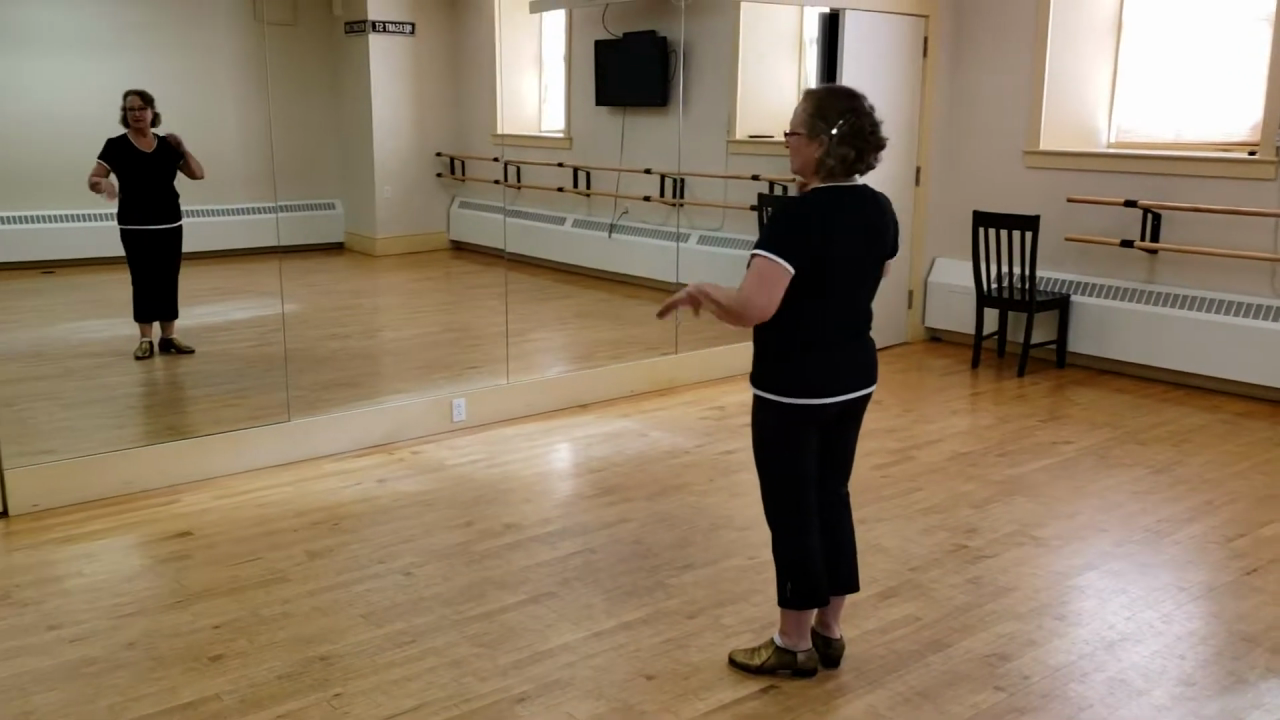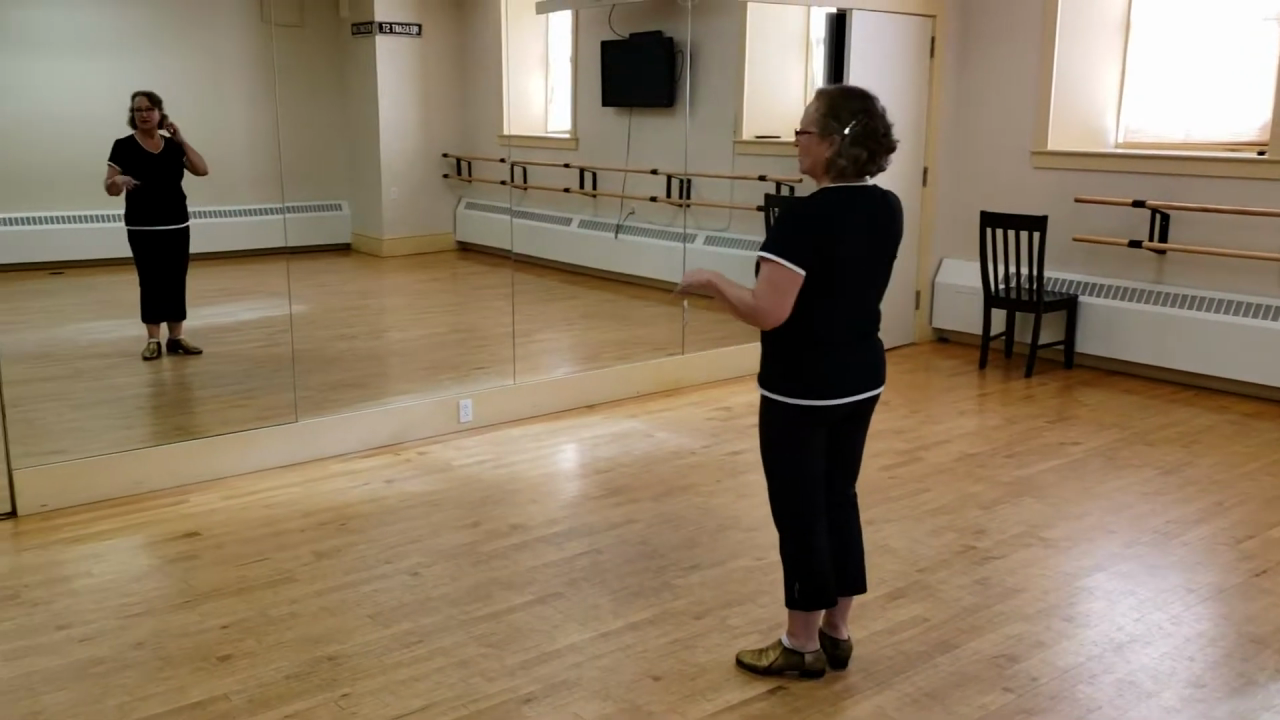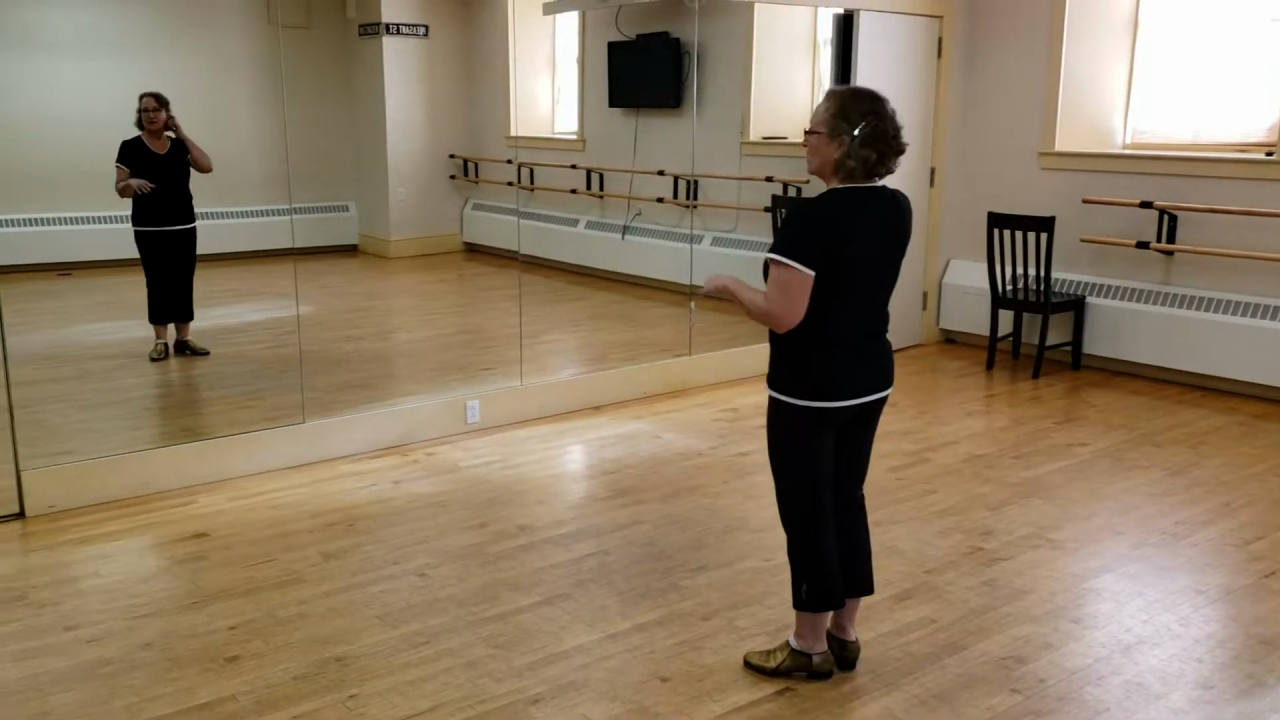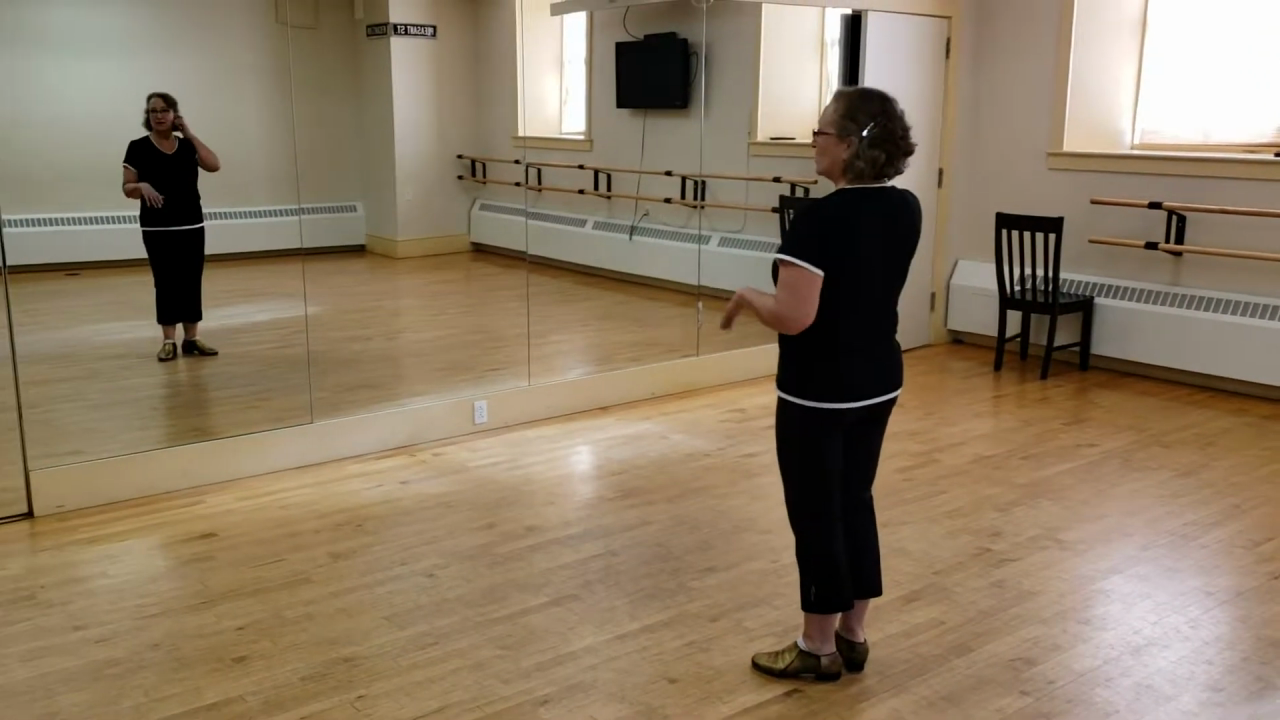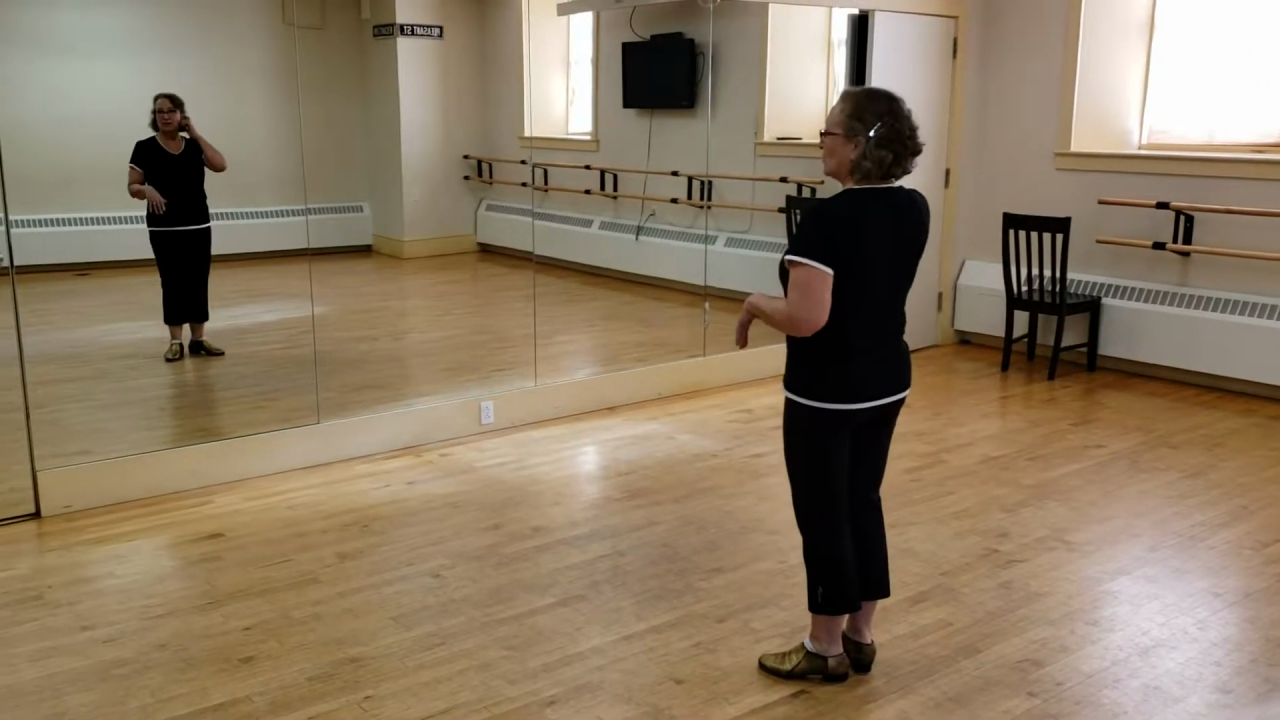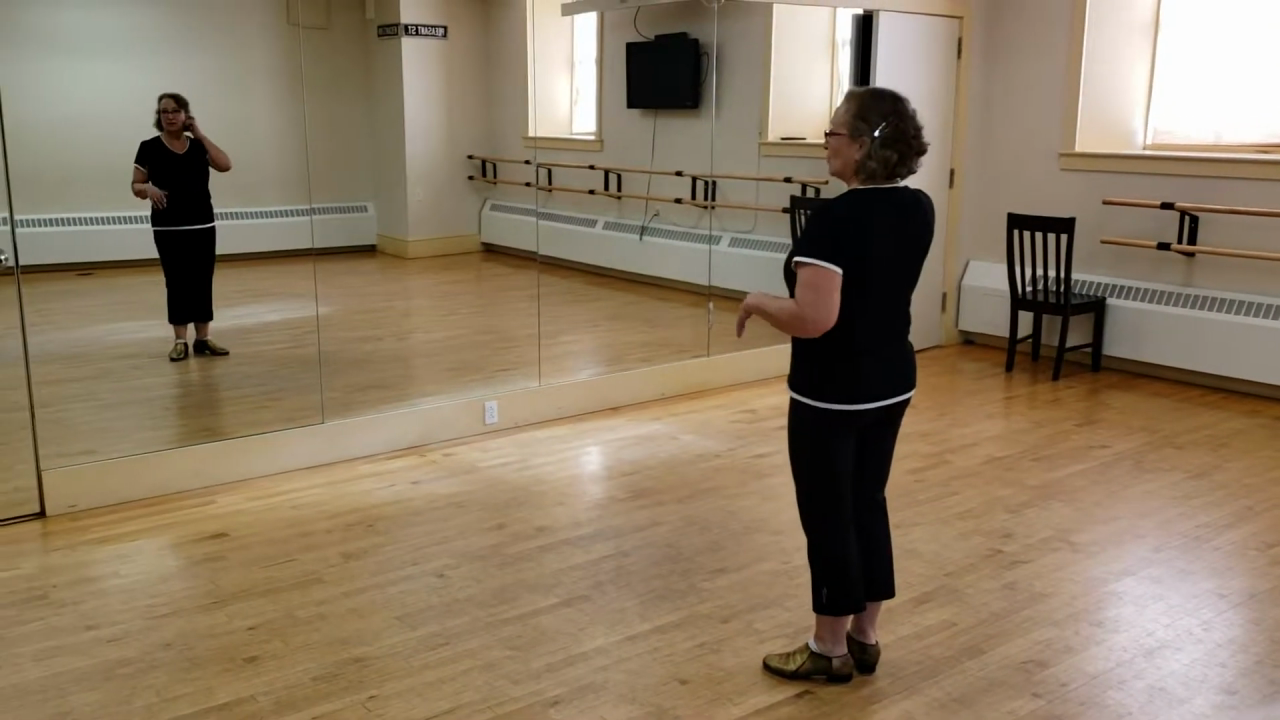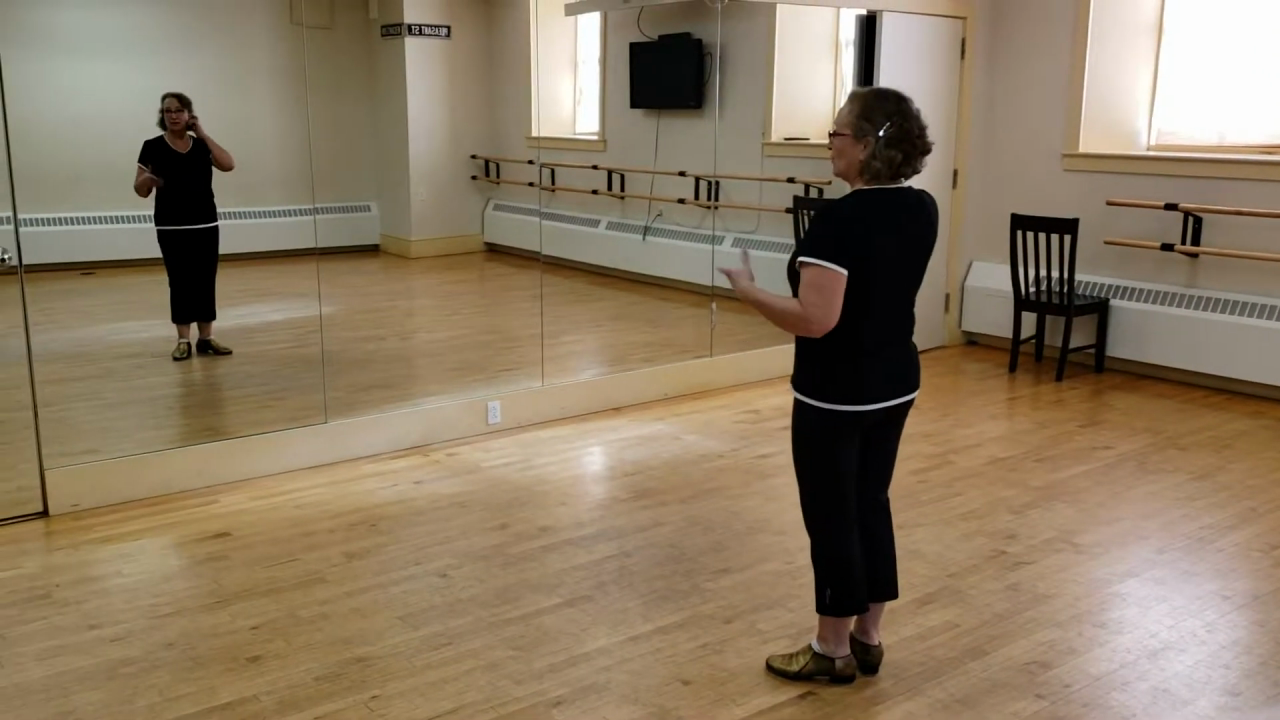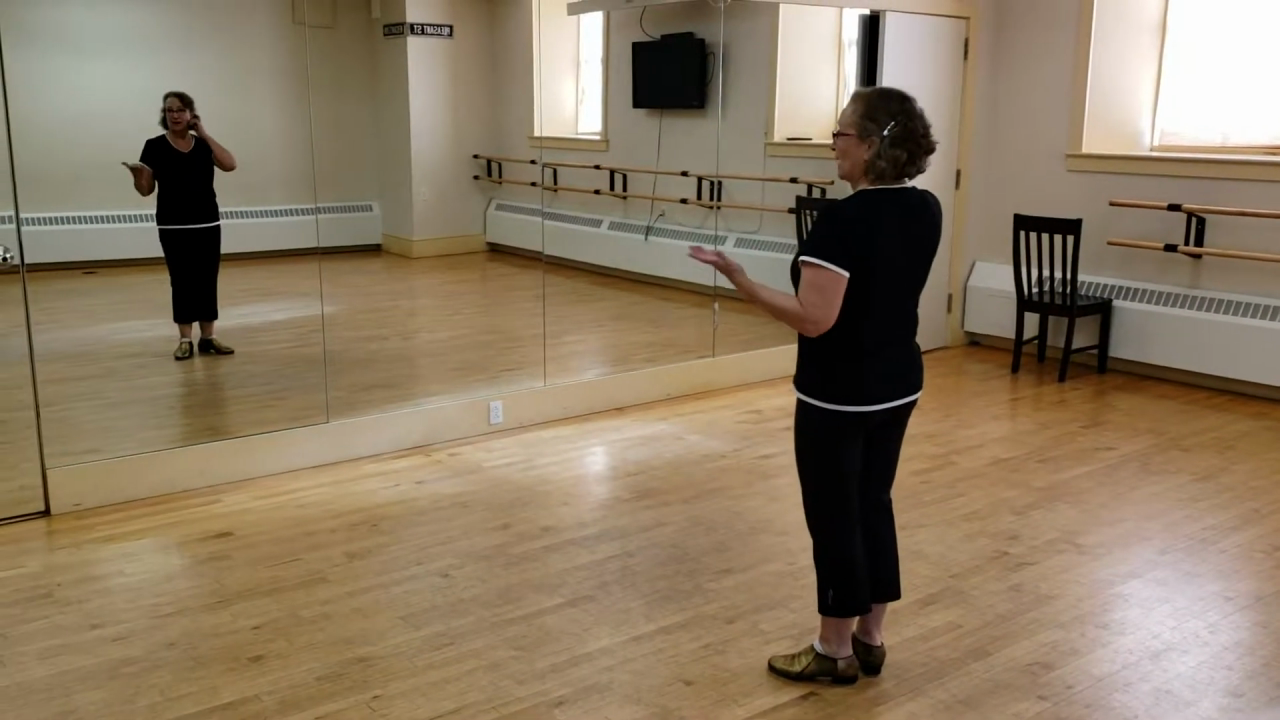
dt=0.1s
person 1, frame 1
left shoulder: (797, 216)
right shoulder: (878, 210)
left elbow: (753, 308)
left wrist: (697, 293)
left hip: (792, 389)
right hip: (854, 379)
left knee: (793, 510)
right knee: (830, 498)
left ankle: (794, 645)
right ankle: (829, 633)
person 1, frame 2
left shoulder: (803, 217)
right shoulder: (886, 208)
left elbow: (766, 312)
left wrist: (710, 280)
left hip: (800, 390)
right hip: (862, 380)
left knee: (799, 511)
right knee: (838, 499)
left ankle: (802, 646)
right ankle: (837, 634)
person 1, frame 3
left shoulder: (813, 218)
right shoulder: (896, 210)
left elbow: (781, 314)
left wrist: (730, 285)
left hip: (810, 391)
right hip: (871, 381)
left knee: (808, 513)
right knee: (846, 500)
left ankle: (810, 647)
right ankle: (845, 635)
person 1, frame 4
left shoulder: (822, 218)
right shoulder: (906, 210)
left elbow: (792, 316)
left wrist: (744, 297)
left hip: (818, 393)
right hip: (880, 383)
left knee: (817, 515)
right knee: (855, 502)
left ankle: (818, 649)
right ankle: (853, 636)
person 1, frame 5
left shoulder: (828, 218)
right shoulder: (913, 210)
left elbow: (804, 318)
left wrist: (755, 304)
left hip: (825, 394)
right hip: (887, 383)
left knee: (824, 516)
right knee: (862, 503)
left ankle: (825, 650)
right ankle: (860, 637)
person 1, frame 6
left shoulder: (835, 218)
right shoulder: (919, 210)
left elbow: (813, 319)
left wrist: (756, 302)
left hip: (831, 394)
right hip: (893, 384)
left knee: (829, 517)
right knee: (868, 504)
left ankle: (829, 650)
right ankle: (864, 638)
person 1, frame 7
left shoulder: (841, 219)
right shoulder: (921, 210)
left elbow: (815, 318)
left wrist: (748, 289)
left hip: (834, 394)
right hip: (895, 383)
left knee: (832, 517)
right knee: (870, 505)
left ankle: (833, 651)
right ankle: (868, 638)
person 1, frame 8
left shoulder: (844, 220)
right shoulder: (926, 210)
left elbow: (813, 317)
left wrist: (737, 275)
left hip: (839, 394)
right hip: (899, 384)
left knee: (834, 517)
right knee: (874, 506)
left ankle: (835, 651)
right ankle: (870, 640)
person 2, frame 1
left shoulder: (167, 145)
right shoulder: (116, 146)
left elbow: (198, 173)
right elbow: (93, 181)
left wrist: (182, 149)
right wrist: (103, 183)
left hip: (170, 224)
right hip: (135, 227)
left knee: (168, 280)
right knee: (143, 281)
left ankle: (169, 337)
right ankle: (145, 340)
person 2, frame 2
left shoulder: (173, 146)
right shoulder: (124, 147)
left elbow: (202, 170)
right elbow: (110, 187)
left wrist: (181, 139)
right wrist: (119, 181)
left hip: (177, 225)
right hip: (142, 227)
left knee: (176, 281)
right knee: (150, 282)
left ankle: (177, 337)
right ankle: (153, 341)
person 2, frame 3
left shoulder: (180, 146)
right shoulder: (130, 148)
left elbow: (206, 166)
right elbow: (120, 189)
left wrist: (182, 135)
right wrist: (133, 182)
left hip: (183, 226)
right hip: (149, 229)
left knee: (183, 281)
right knee: (157, 282)
left ankle: (184, 338)
right ankle: (160, 341)
person 2, frame 4
left shoulder: (187, 146)
right shoulder: (138, 148)
left elbow: (213, 165)
right elbow: (127, 189)
left wrist: (189, 134)
right wrist: (141, 187)
left hip: (192, 226)
right hip: (157, 229)
left knee: (192, 281)
right knee: (165, 282)
left ankle: (192, 338)
right ankle: (169, 341)
person 2, frame 5
left shoulder: (194, 146)
right shoulder: (145, 148)
left elbow: (220, 165)
right elbow: (133, 187)
left wrist: (196, 135)
right wrist: (145, 190)
left hip: (198, 226)
right hip: (164, 229)
left knee: (198, 282)
right knee: (172, 283)
left ankle: (199, 338)
right ankle: (176, 341)
person 2, frame 6
left shoulder: (199, 146)
right shoulder: (149, 148)
left elbow: (225, 165)
right elbow: (136, 186)
left wrist: (200, 135)
right wrist: (147, 189)
left hip: (203, 225)
right hip: (168, 228)
left knee: (203, 281)
right knee: (177, 282)
left ankle: (203, 338)
right ankle: (180, 341)
person 2, frame 7
left shoulder: (202, 145)
right shoulder: (153, 147)
left elbow: (227, 165)
right elbow: (141, 190)
left wrist: (203, 135)
right wrist: (143, 181)
left hip: (205, 224)
right hip: (171, 227)
left knee: (205, 280)
right knee: (179, 282)
left ankle: (206, 337)
right ankle: (183, 340)
person 2, frame 8
left shoulder: (203, 145)
right shoulder: (154, 146)
left elbow: (230, 164)
right elbow: (145, 189)
left wrist: (204, 134)
right wrist: (137, 174)
left hip: (208, 224)
right hip: (173, 227)
left knee: (208, 280)
right knee: (182, 281)
left ankle: (208, 337)
right ankle: (185, 340)
